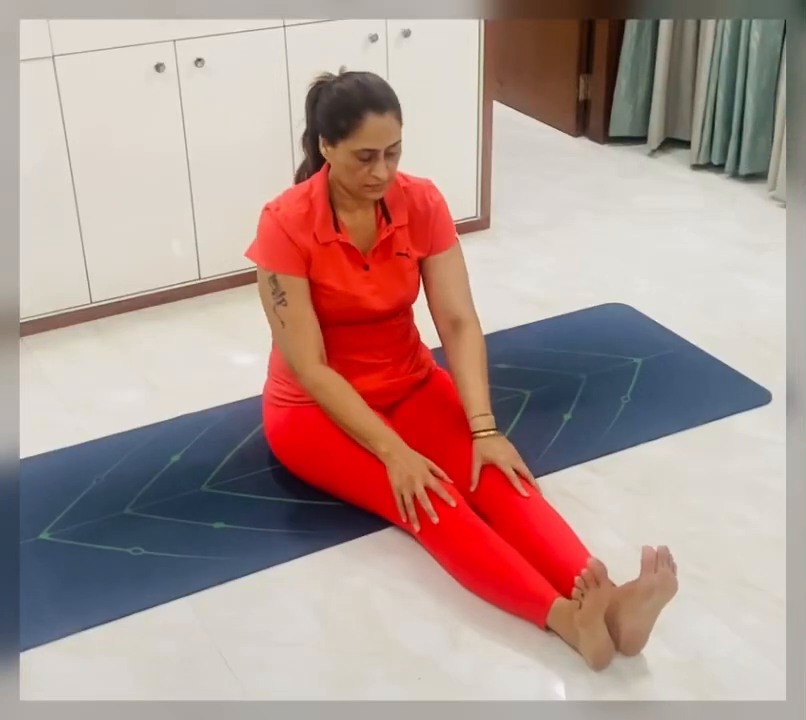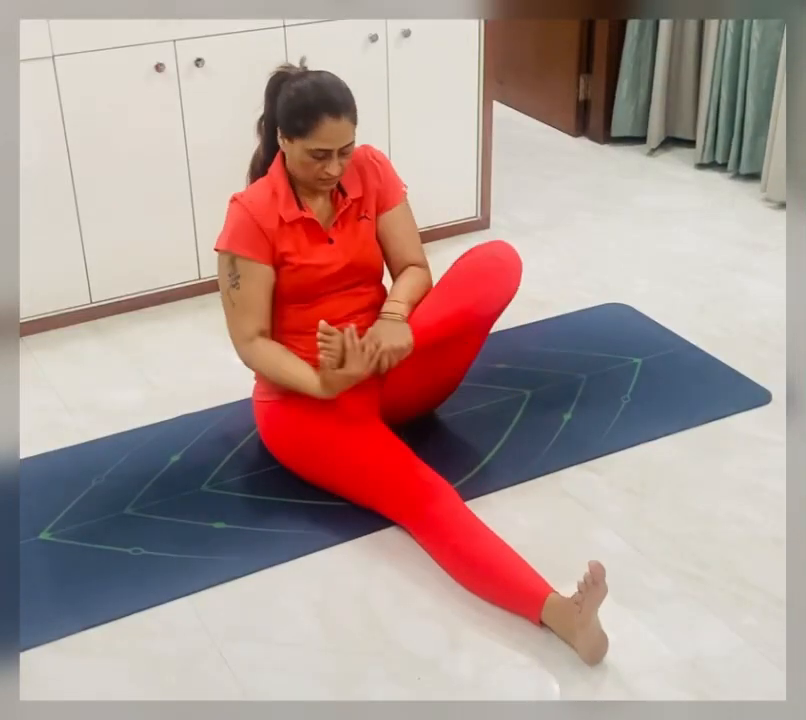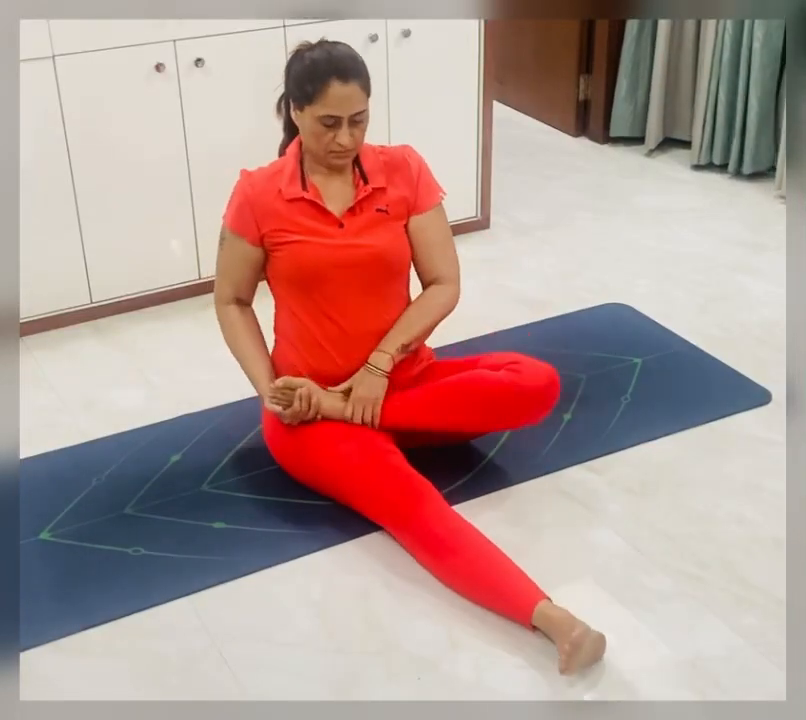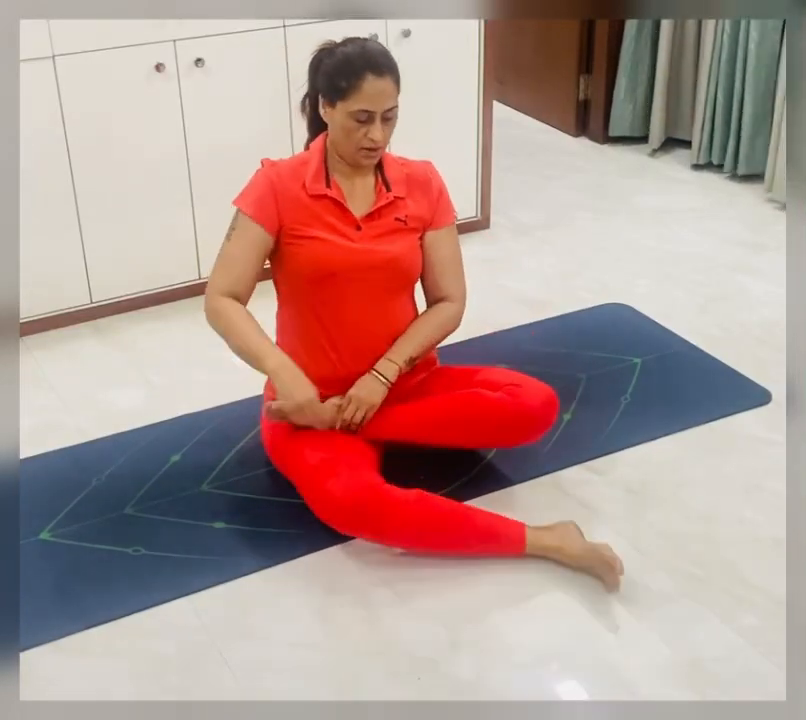
dt=1s
person 1, frame 1
left shoulder: (422, 202)
right shoulder: (284, 226)
left elbow: (459, 323)
right elbow: (310, 367)
left wrist: (485, 430)
right wrist: (393, 453)
left hip: (409, 384)
right hip: (314, 410)
left knee: (497, 478)
right knee: (431, 503)
left ankle: (605, 599)
right ankle: (565, 618)
person 1, frame 2
left shoulder: (372, 171)
right shoulder: (252, 217)
left elbow: (414, 268)
right elbow: (249, 339)
left wrist: (391, 321)
right wrist: (320, 383)
left hip: (393, 373)
right hip: (305, 398)
left knee: (499, 260)
right knee: (421, 497)
left ankle: (376, 356)
right ankle: (554, 610)
person 1, frame 3
left shoulder: (404, 170)
right shoulder: (258, 195)
left elbow: (444, 285)
right elbow: (231, 302)
left wrist: (378, 366)
right wrist: (269, 389)
left hip: (401, 379)
right hip: (313, 409)
left knee: (536, 385)
right knee: (415, 508)
left ankle: (343, 408)
person 1, frame 4
left shoulder: (422, 183)
right shoulder: (278, 185)
left elbow: (448, 303)
right elbow: (220, 301)
left wrist: (381, 375)
right wrist: (283, 376)
left hip: (406, 383)
right hip: (310, 397)
left knee: (536, 405)
right knee: (345, 499)
left ankle: (343, 427)
right ankle: (540, 542)
